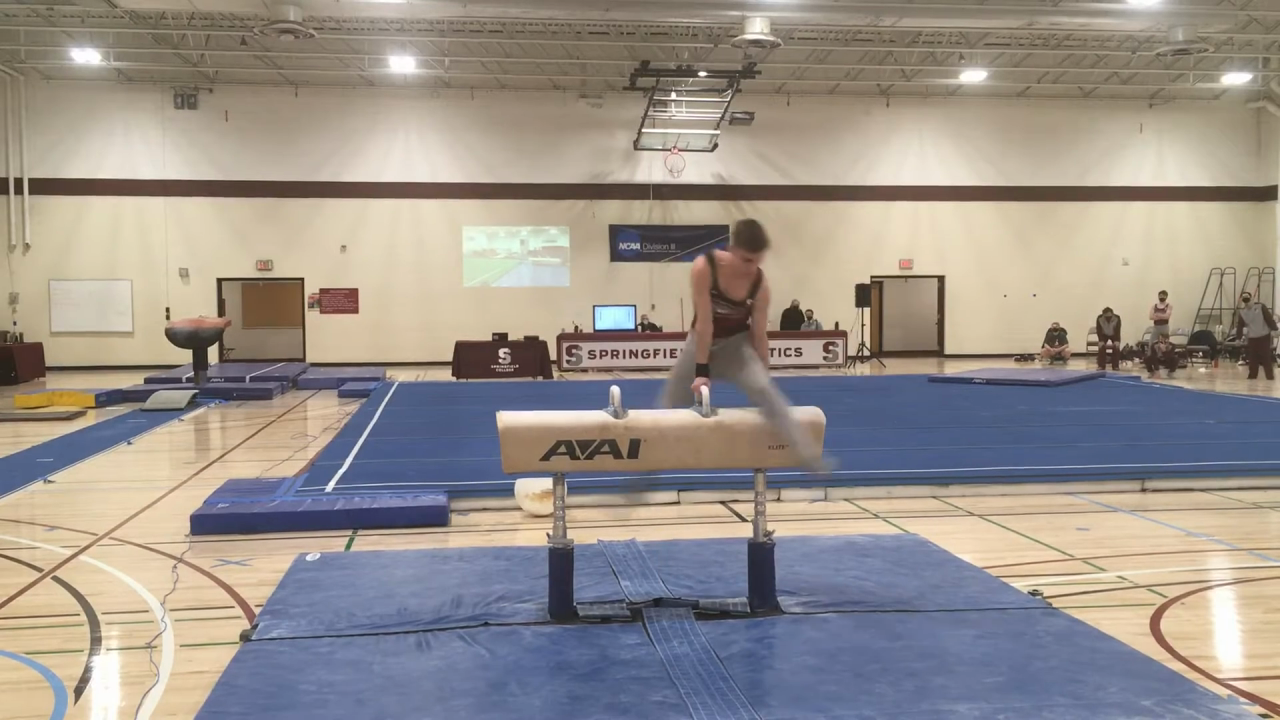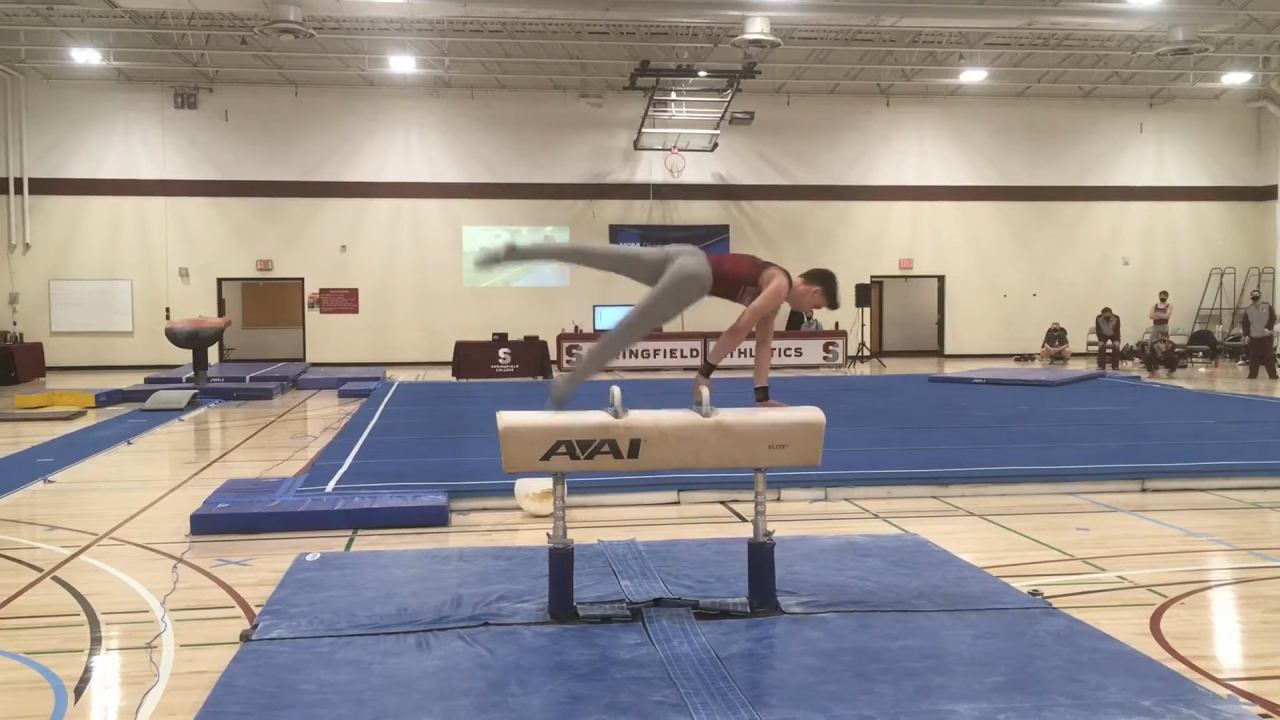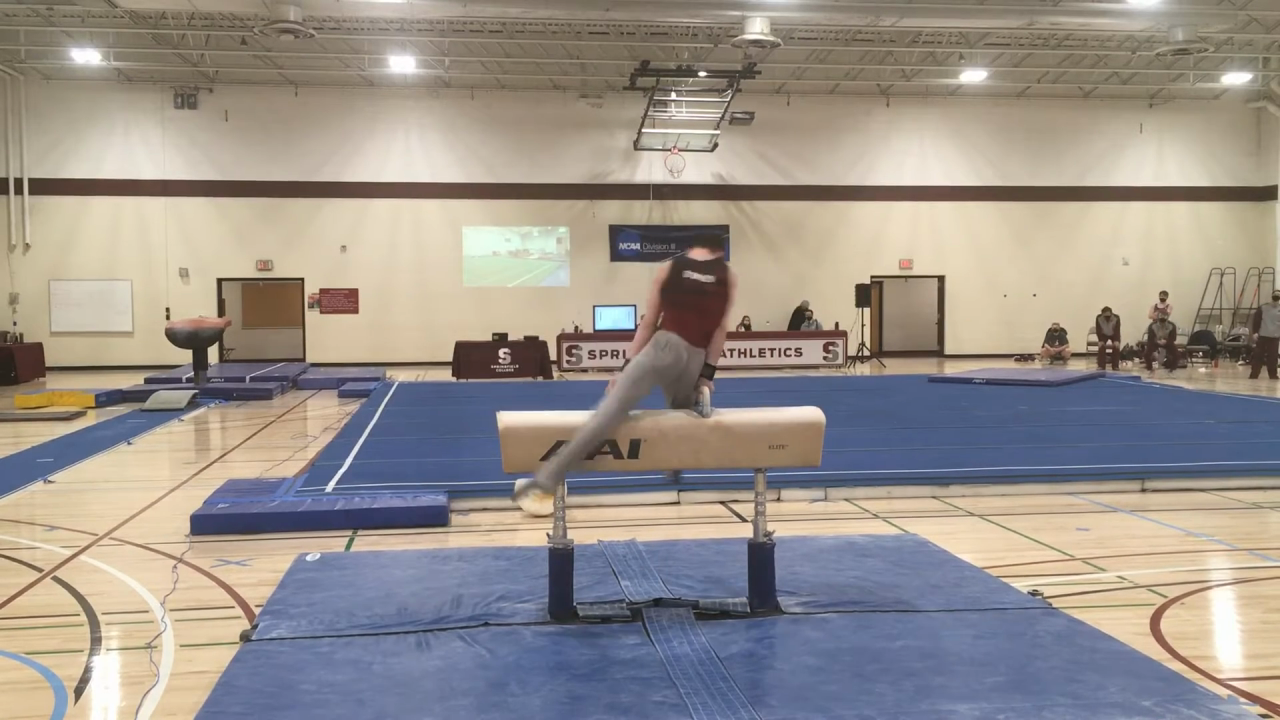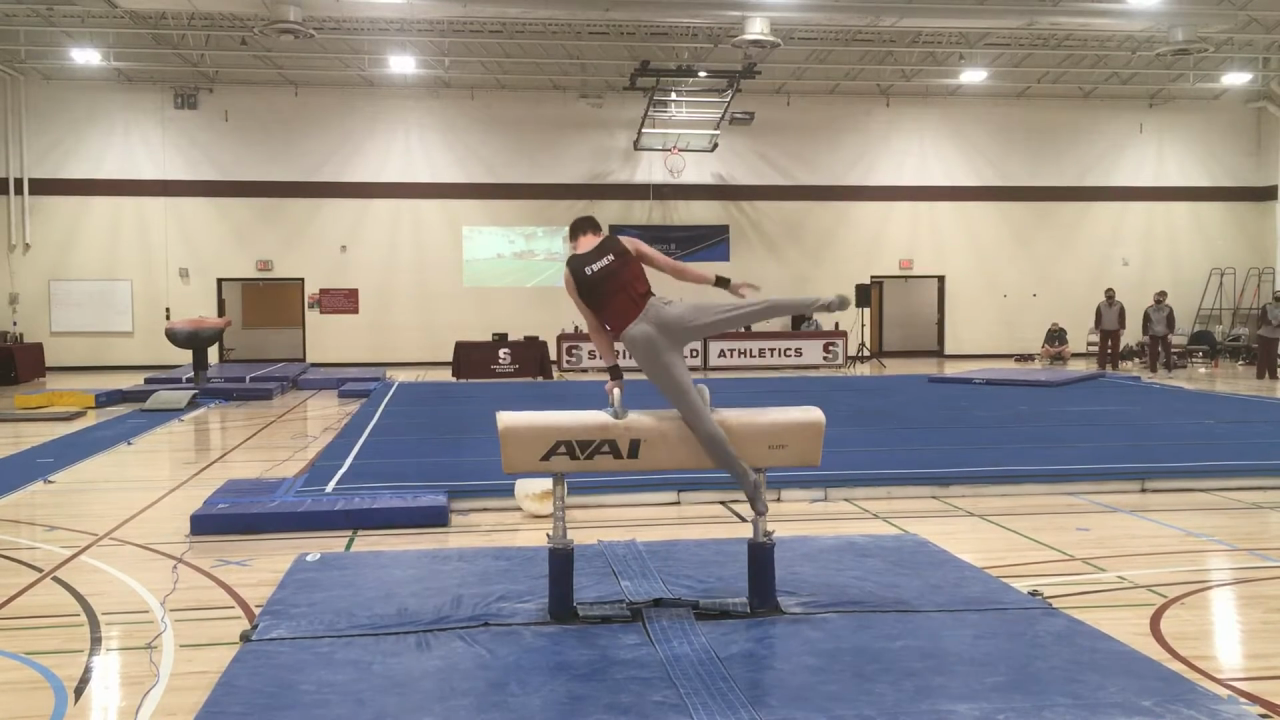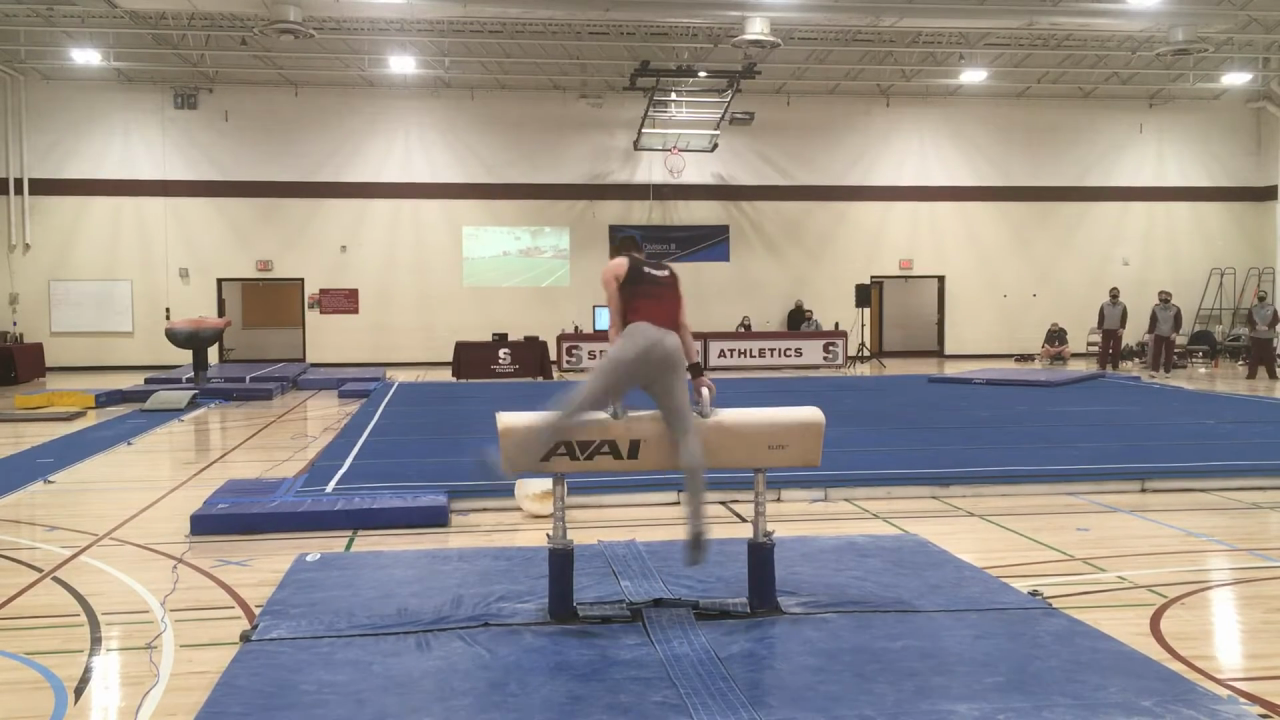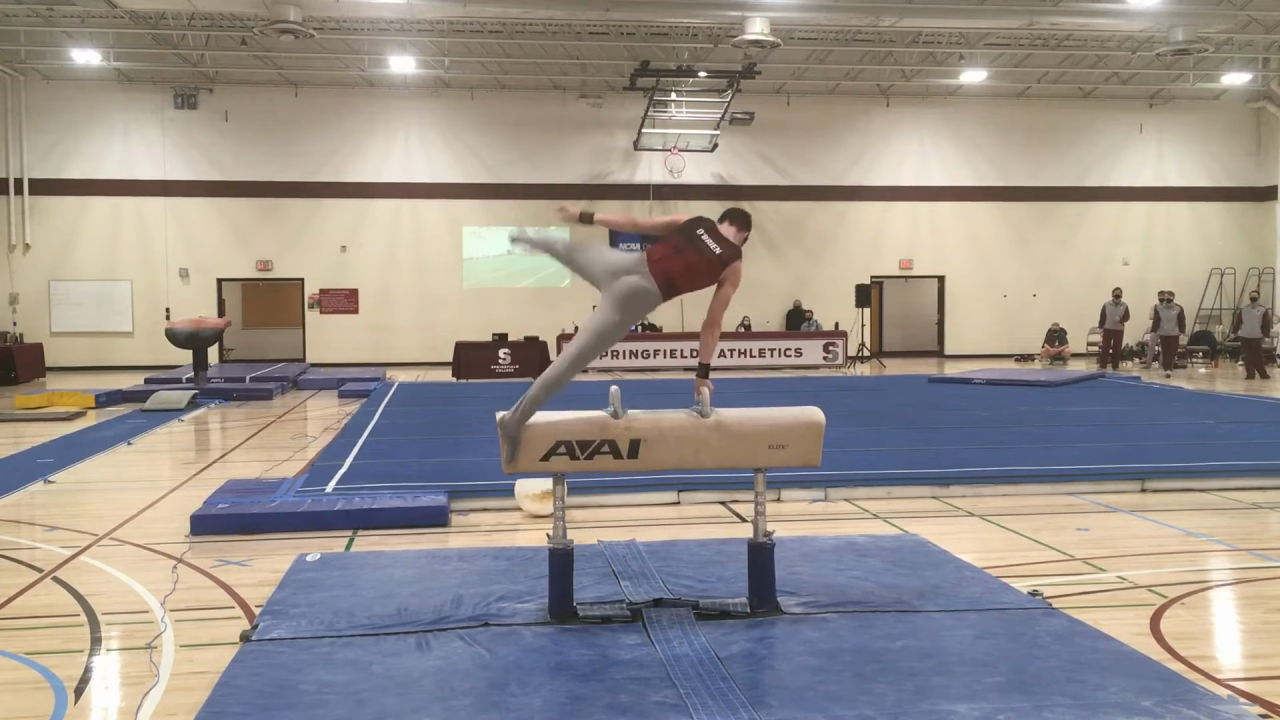
dt=0.5s
person 1, frame 1
left shoulder: (760, 283)
right shoulder: (703, 268)
left elbow: (759, 334)
right elbow: (703, 323)
left wrist: (766, 386)
right wrist: (701, 373)
left hip: (736, 345)
right hip: (702, 344)
left knee: (764, 391)
right knee: (666, 412)
left ankle: (809, 455)
person 1, frame 2
left shoulder: (771, 301)
right shoulder: (780, 286)
left elbow: (763, 345)
right elbow: (739, 331)
left wrist: (762, 396)
right wrist: (706, 372)
left hip: (685, 260)
right hip: (693, 271)
left knee: (598, 256)
right knee: (628, 330)
left ankle: (518, 251)
right ankle: (566, 384)
person 1, frame 3
left shoulder: (671, 269)
right shoulder: (728, 277)
left elbow: (649, 321)
right elbow: (720, 331)
left wrist: (628, 366)
right wrist: (708, 375)
left hip: (663, 348)
right hip: (691, 359)
left knee: (607, 414)
left ankle: (546, 478)
person 1, frame 4
left shoulder: (572, 274)
right shoulder: (624, 244)
left elbow: (597, 330)
right elbow: (673, 268)
left wrist: (614, 374)
right wrist: (724, 283)
left hip: (640, 339)
right hip: (663, 314)
left knee: (696, 415)
right knee: (748, 310)
left ankle: (748, 482)
right ankle: (824, 303)
person 1, frame 5
left shoulder: (615, 267)
right shoulder: (667, 272)
right elbow: (682, 327)
left wrist: (620, 363)
right wrist: (696, 371)
left hip: (640, 339)
right hip: (671, 349)
left knee: (575, 404)
right knee: (686, 434)
left ankle: (520, 455)
right ankle: (696, 522)
person 1, frame 6
left shoulder: (692, 223)
right shoulder: (733, 265)
left elbow: (635, 224)
right elbow: (712, 324)
left wrist: (587, 218)
right wrist: (703, 373)
left hip: (624, 264)
right hip: (636, 294)
left knee: (568, 250)
right knee: (573, 358)
left ankle: (524, 239)
right ankle: (514, 419)
